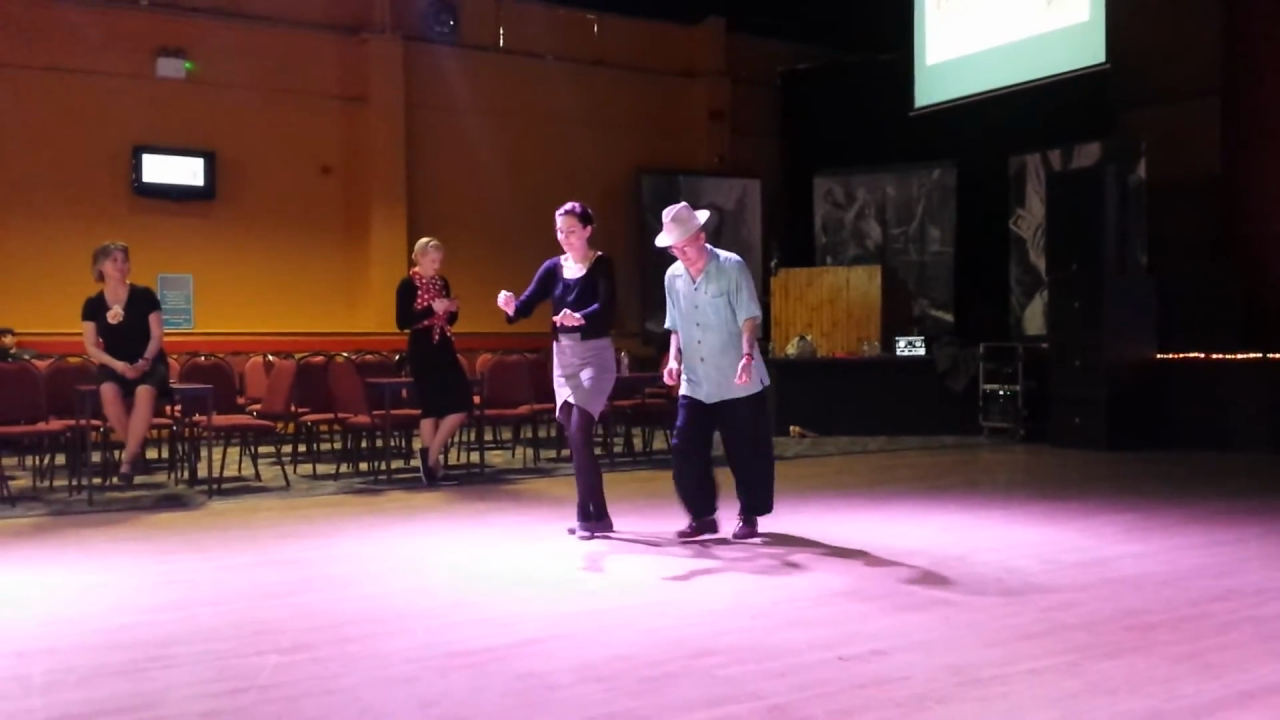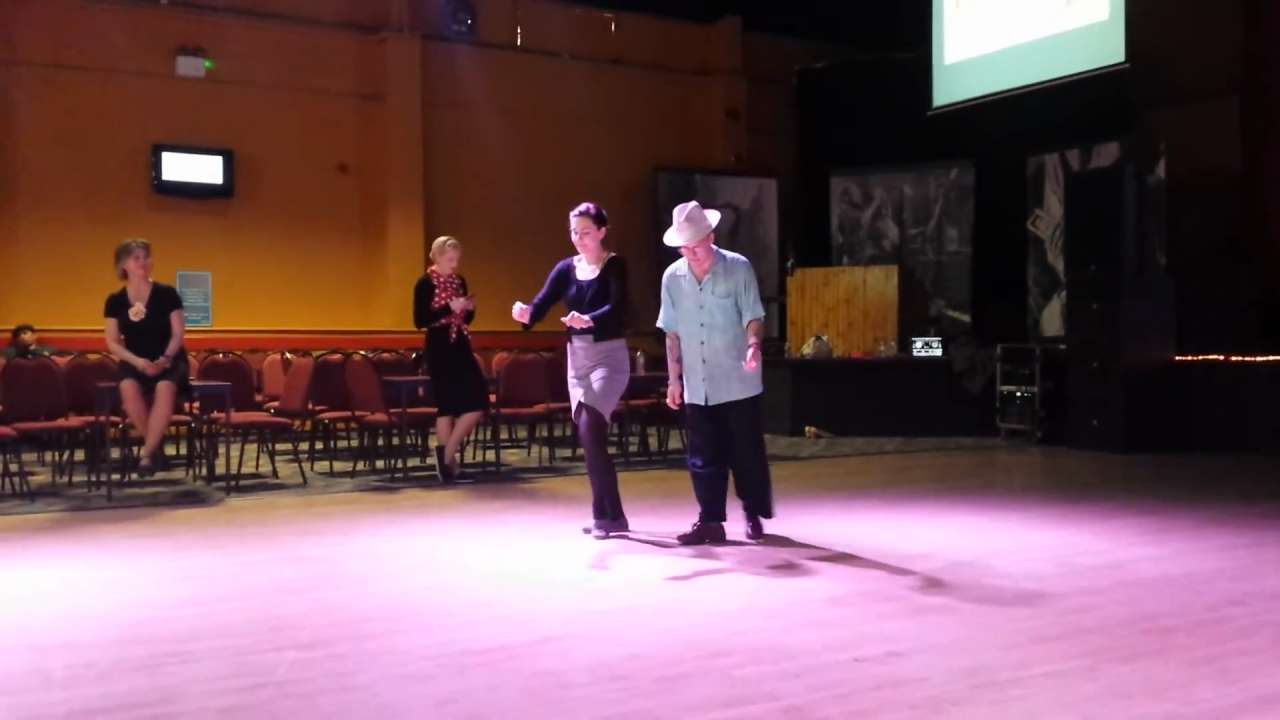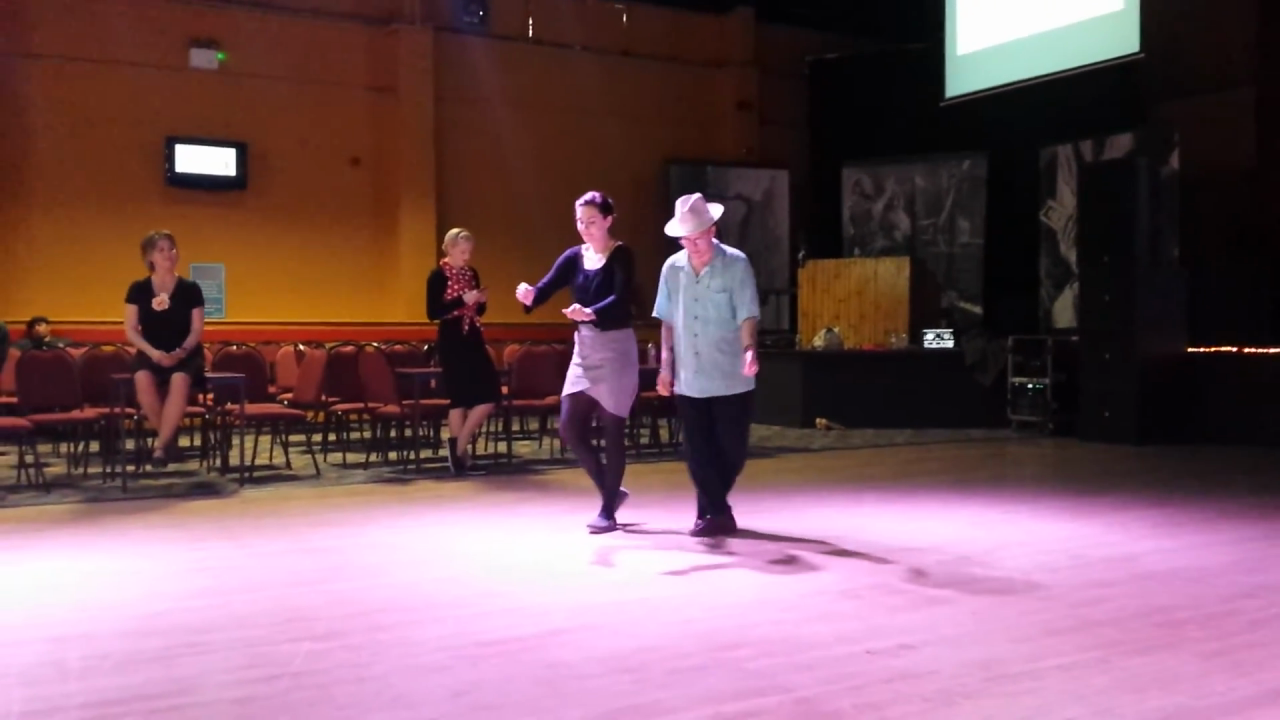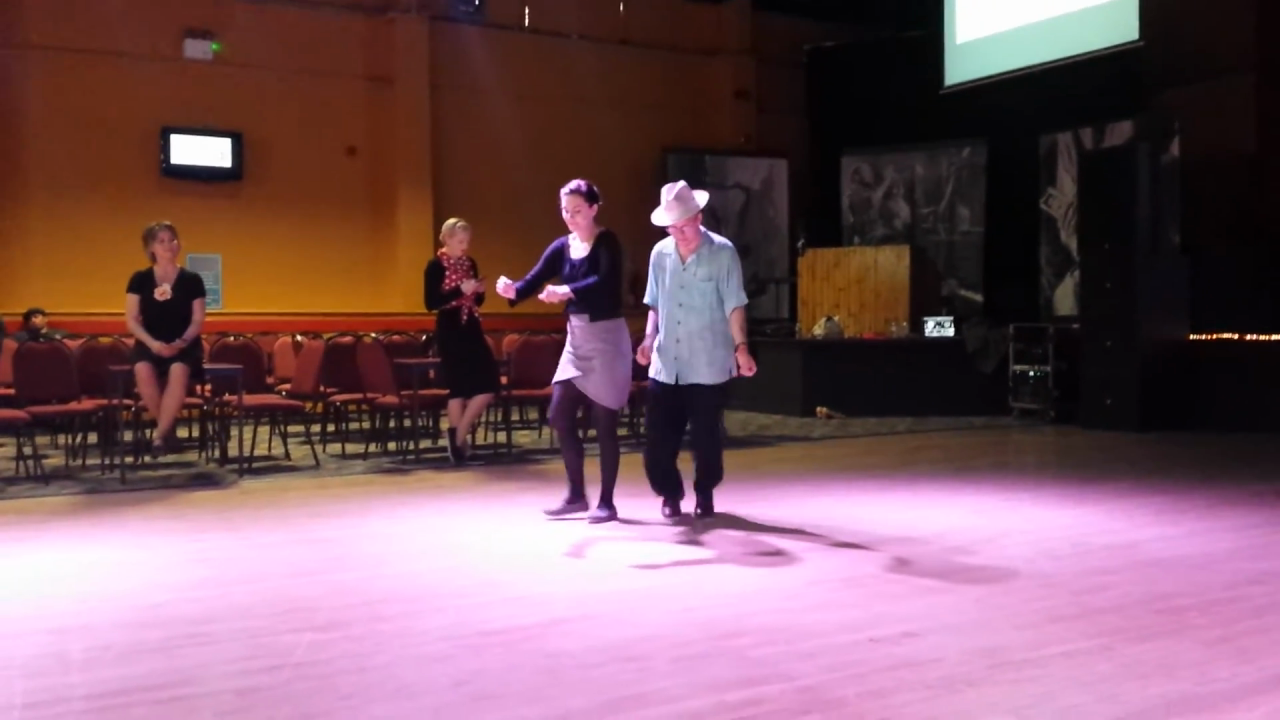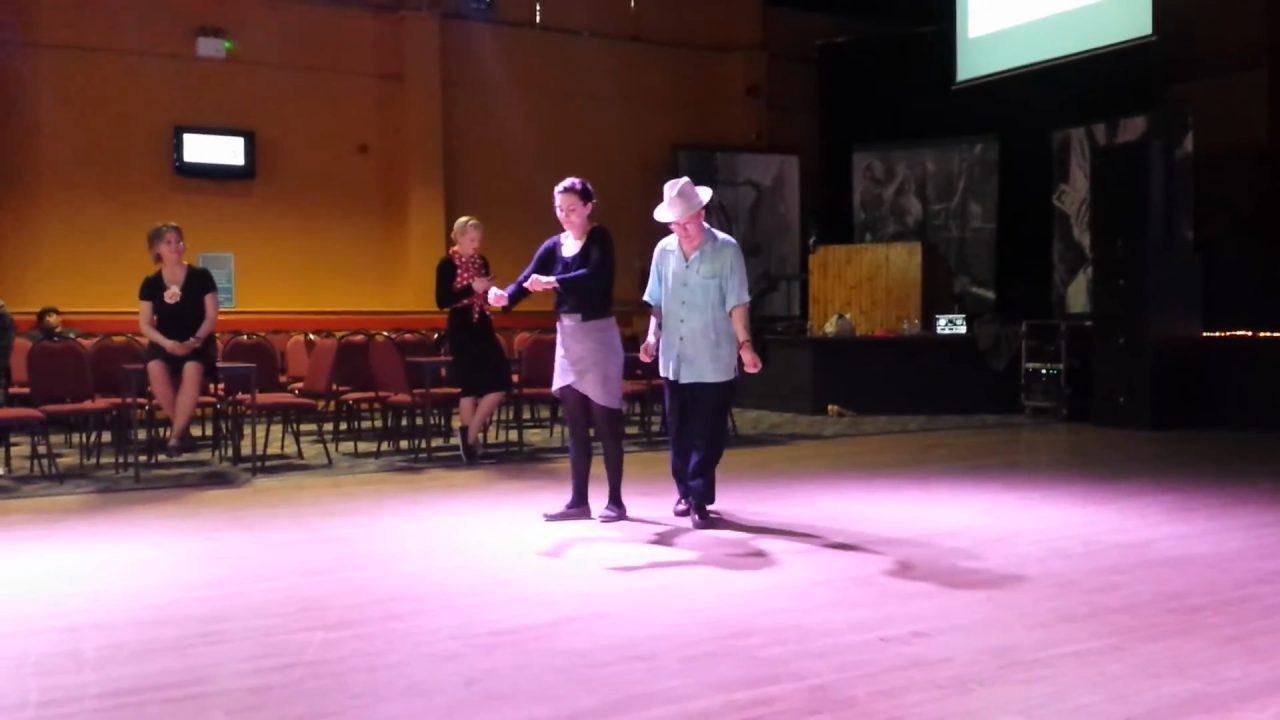
dt=0.3s
person 1, frame 1
left shoulder: (732, 267)
right shoulder: (672, 277)
left elbow: (749, 318)
left wrist: (747, 356)
right wrist: (674, 360)
left hip: (737, 380)
right hip: (695, 380)
left knee: (748, 449)
right knee: (684, 443)
left ankle: (749, 514)
right ankle: (703, 515)
person 1, frame 2
left shoulder: (738, 269)
right shoulder: (672, 278)
left elbow: (752, 317)
right elbow: (672, 332)
left wrist: (753, 346)
right wrist: (674, 378)
left hip: (738, 381)
right hip: (697, 384)
left knee: (746, 452)
right knee: (704, 455)
left ankle: (753, 514)
right ankle: (712, 521)
person 1, frame 3
left shoulder: (736, 264)
right shoulder: (672, 268)
left elbow: (747, 315)
right elbow: (667, 322)
left wrist: (749, 349)
right wrist: (665, 365)
left hip: (729, 376)
right hip: (688, 377)
left knee: (730, 447)
right knee: (699, 450)
left ankle: (713, 506)
right ankle: (717, 512)
person 1, frame 4
left shoulder: (722, 252)
right shoulder: (659, 254)
left elbow: (734, 305)
left wrist: (740, 347)
right wrist: (649, 338)
left hip: (709, 363)
right hip: (666, 363)
left knee: (706, 434)
right knee: (659, 435)
left ankle: (705, 493)
right ankle: (671, 494)
person 1, frame 5
left shoulder: (726, 250)
right shoulder: (663, 251)
left elbow: (736, 303)
left wrist: (744, 344)
right wrist: (653, 336)
left hip: (714, 361)
right hip: (674, 359)
left knee: (708, 434)
right knee: (680, 432)
left ankle: (699, 500)
right ankle: (686, 492)
person 2, frame 1
left shoulder: (601, 264)
right shoulder: (552, 268)
left elbow: (606, 306)
right elbow: (529, 302)
left wrist: (580, 317)
right wrist: (511, 306)
left hip: (595, 353)
right hip: (563, 356)
left knee: (580, 432)
right knee: (577, 440)
left ankle: (584, 515)
right ankle: (599, 514)
person 2, frame 2
left shoulder: (614, 266)
right shoulder: (566, 268)
left elbow: (616, 309)
right elbow: (543, 303)
left wrist: (588, 320)
right wrist: (526, 313)
left hip: (608, 355)
right hip: (577, 357)
left knee: (590, 431)
right knee: (592, 438)
left ankle: (600, 513)
right ankle: (614, 514)
person 2, frame 3
left shoulder: (621, 255)
right shoulder: (574, 257)
left elbow: (621, 299)
right elbow: (547, 288)
left wrist: (590, 312)
right wrist: (529, 295)
left hip: (616, 346)
right hip: (584, 348)
left knee: (611, 431)
right knee: (569, 427)
left ankle: (607, 511)
right ankle: (611, 491)
person 2, frame 4
left shoulder: (607, 242)
right shoulder: (561, 247)
left elbow: (604, 282)
right elbow: (534, 281)
left wrist: (567, 292)
right wrist: (513, 290)
left hip: (607, 335)
right hip: (576, 337)
left knee: (604, 422)
right knee: (559, 416)
left ankle: (606, 502)
right ankle: (576, 494)
person 2, frame 5
left shoulder: (599, 238)
right shoulder: (553, 246)
left elbow: (594, 277)
right elbow: (526, 281)
left wrist: (552, 282)
right wrist: (504, 297)
left hip: (598, 334)
right hip: (567, 336)
left knee: (605, 421)
right knee: (576, 422)
left ankle: (615, 501)
right ankle: (579, 501)
person 3, frame 1
left shoulder: (442, 282)
right shoulder: (408, 285)
right elbow: (402, 322)
left wrist: (452, 309)
right wrist: (431, 309)
left hip: (444, 347)
right hip: (422, 349)
left knee: (461, 402)
right knee: (431, 406)
left ankle: (431, 456)
right ankle: (431, 463)
person 3, frame 2
left shoulder: (459, 281)
right shoulder: (425, 284)
right elbow: (420, 321)
left wrist: (469, 309)
right wrist: (448, 308)
left hip: (461, 346)
right hip: (439, 348)
left knee: (477, 401)
right knee: (447, 404)
left ankle: (447, 455)
right ankle: (447, 461)
person 3, frame 3
left shoulder: (472, 273)
right shoulder: (438, 275)
right elbow: (433, 313)
left wrist: (481, 301)
right wrist: (461, 300)
left hip: (473, 338)
right hip: (452, 340)
left knee: (490, 393)
right knee: (460, 396)
left ankle: (459, 447)
right ankle: (459, 452)
person 3, frame 4
left shoulder: (470, 264)
right shoulder: (436, 266)
right elbow: (431, 303)
left wrist: (480, 291)
right wrist: (459, 290)
left hip: (471, 328)
right hip: (450, 330)
left knee: (489, 383)
right knee: (459, 386)
left ankle: (459, 437)
right ankle: (458, 442)
person 3, frame 5
left shoulder: (481, 261)
right shoulder: (447, 264)
right elbow: (442, 301)
left wrist: (490, 289)
right wrist: (470, 288)
left hip: (483, 326)
right hip: (461, 328)
left knee: (500, 382)
right knee: (470, 385)
left ankle: (470, 434)
right ankle: (470, 441)
person 4, frame 1
left shoulder: (144, 295)
right shoulder: (92, 304)
left elbow: (157, 335)
right elbow: (91, 346)
left wrist: (144, 362)
right wrist: (117, 364)
left hip: (148, 363)
right hip: (113, 364)
left knee: (144, 392)
right knee: (108, 392)
left ankle: (128, 457)
right ankle: (134, 448)
person 4, frame 2
left shoulder: (166, 293)
right shoulder: (115, 301)
left elbow: (178, 333)
right elbow: (112, 343)
left wrist: (165, 359)
right wrist: (137, 361)
left hip: (169, 361)
right hip: (135, 362)
left knee: (165, 388)
right knee: (128, 388)
left ankle: (147, 452)
right ankle: (154, 444)
person 4, frame 3
left shoulder: (190, 289)
right shoulder: (138, 289)
left elbow: (197, 329)
right elbow: (130, 330)
left wrist: (182, 351)
right wrist: (153, 352)
left hip: (185, 354)
right hip: (151, 353)
left knee: (179, 381)
right knee: (143, 380)
left ankle: (161, 444)
right ankle: (168, 437)
person 4, frame 4
left shoulder: (192, 280)
right shoulder: (140, 279)
left elbow: (198, 321)
right elbow: (131, 320)
left wrist: (182, 342)
right wrist: (152, 344)
left hip: (184, 346)
right hip: (149, 345)
left knee: (178, 371)
right knee: (143, 371)
left ankle: (160, 434)
right ankle: (166, 428)
person 4, frame 5
left shoulder: (201, 276)
right shoulder: (150, 283)
left elbow: (211, 316)
right elbow: (145, 325)
left wrist: (197, 339)
right wrist: (166, 343)
left hip: (197, 344)
right hip: (164, 344)
left knee: (192, 370)
right knee: (156, 370)
left ankle: (176, 434)
right ankle: (182, 428)
